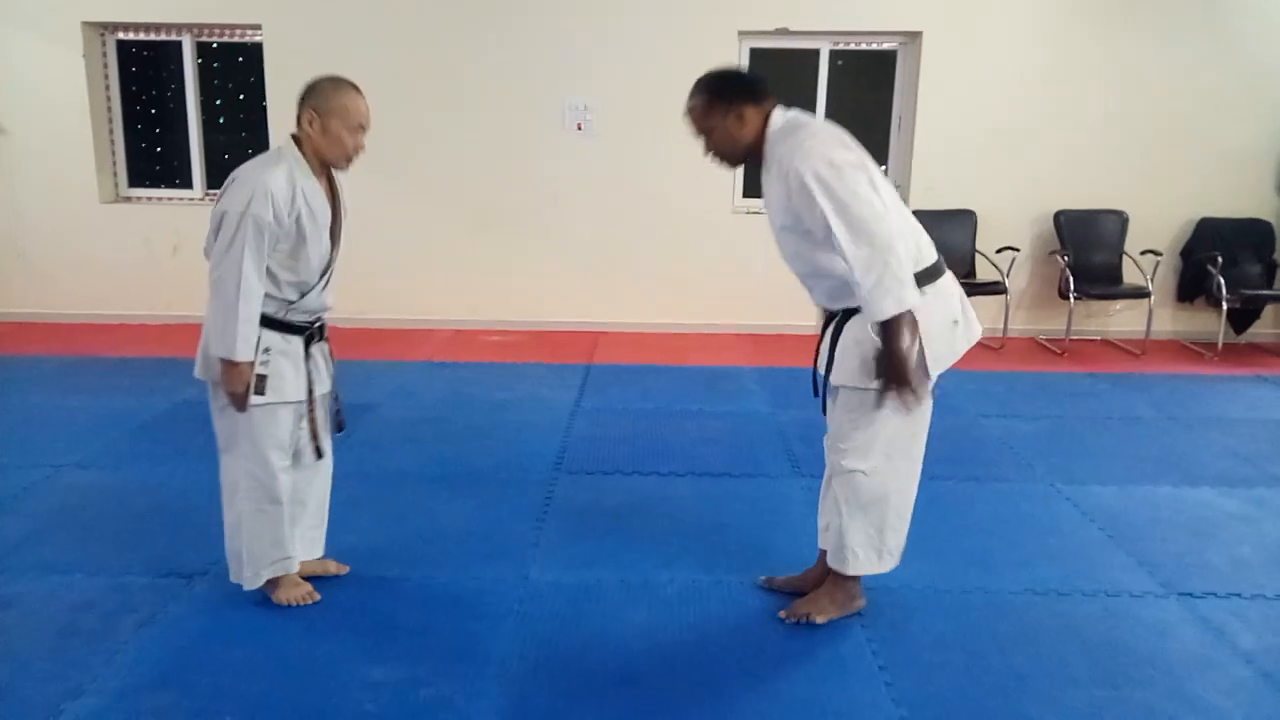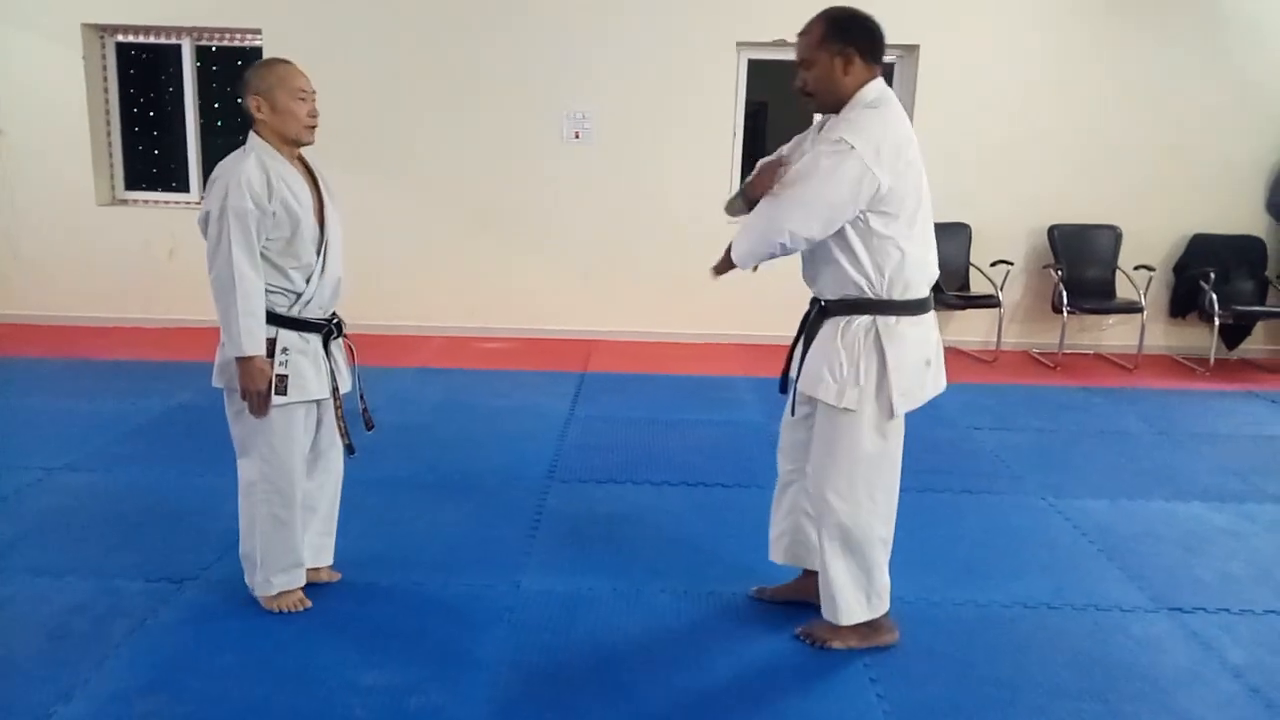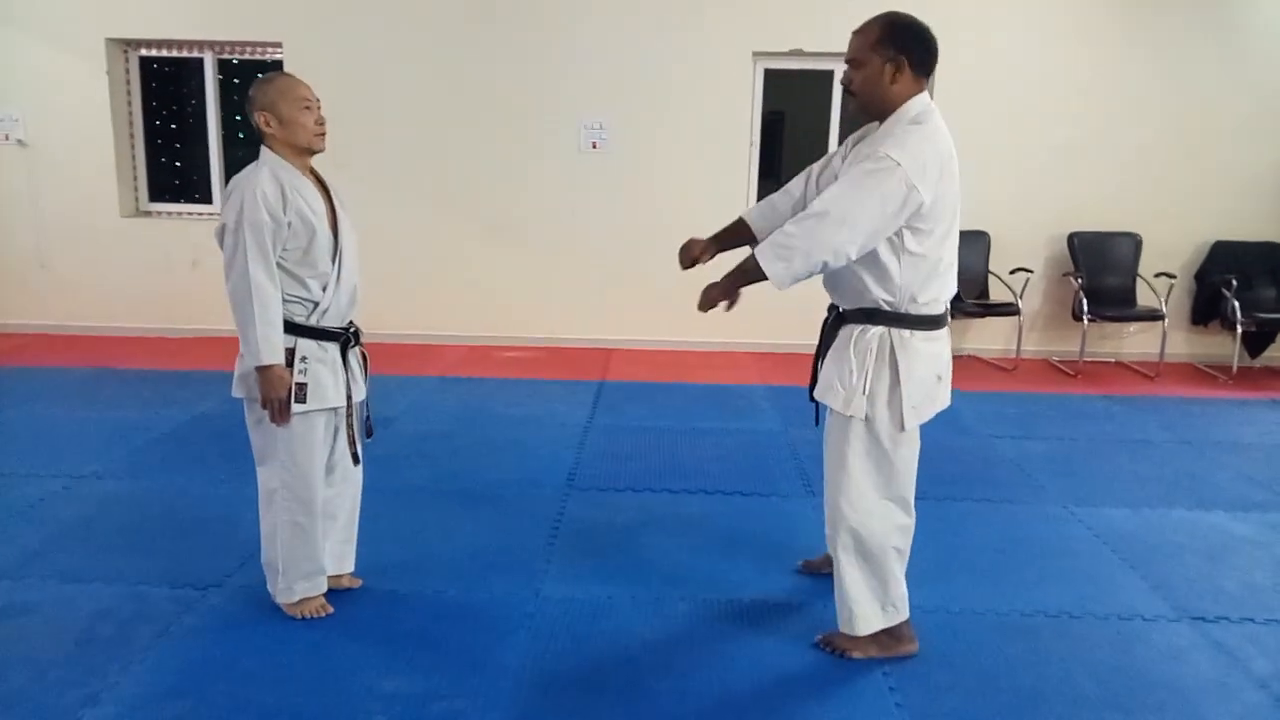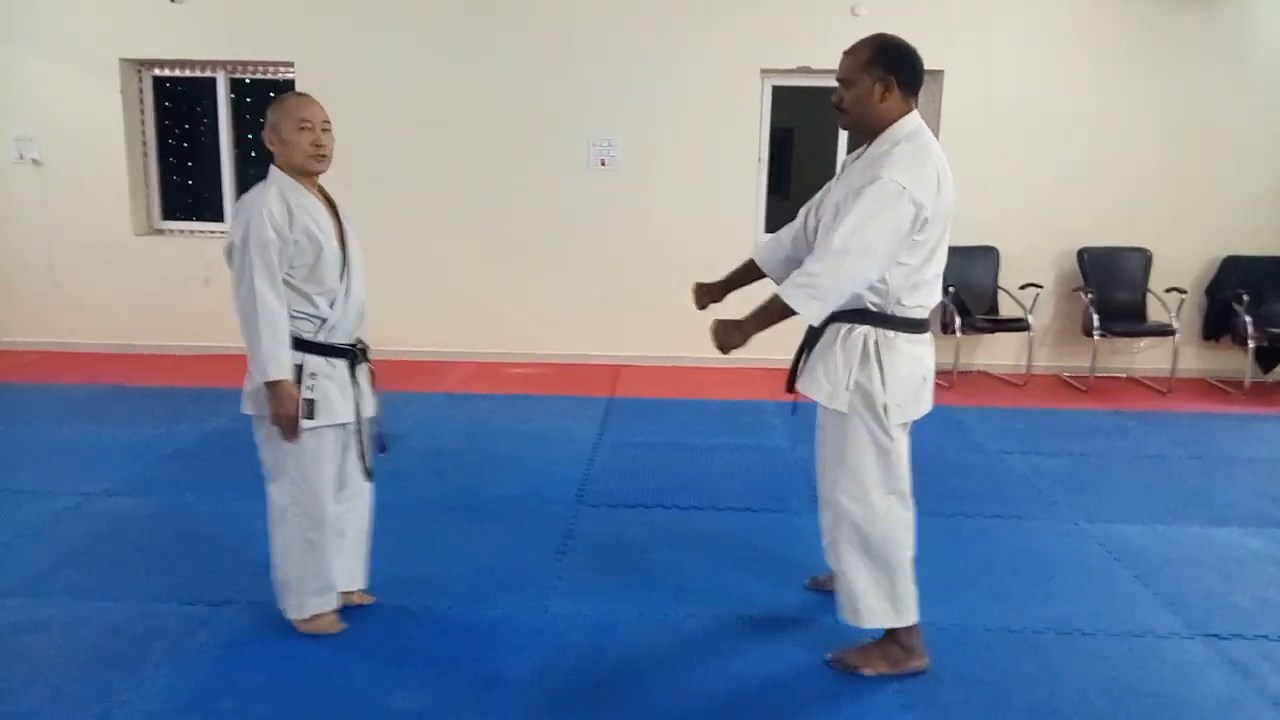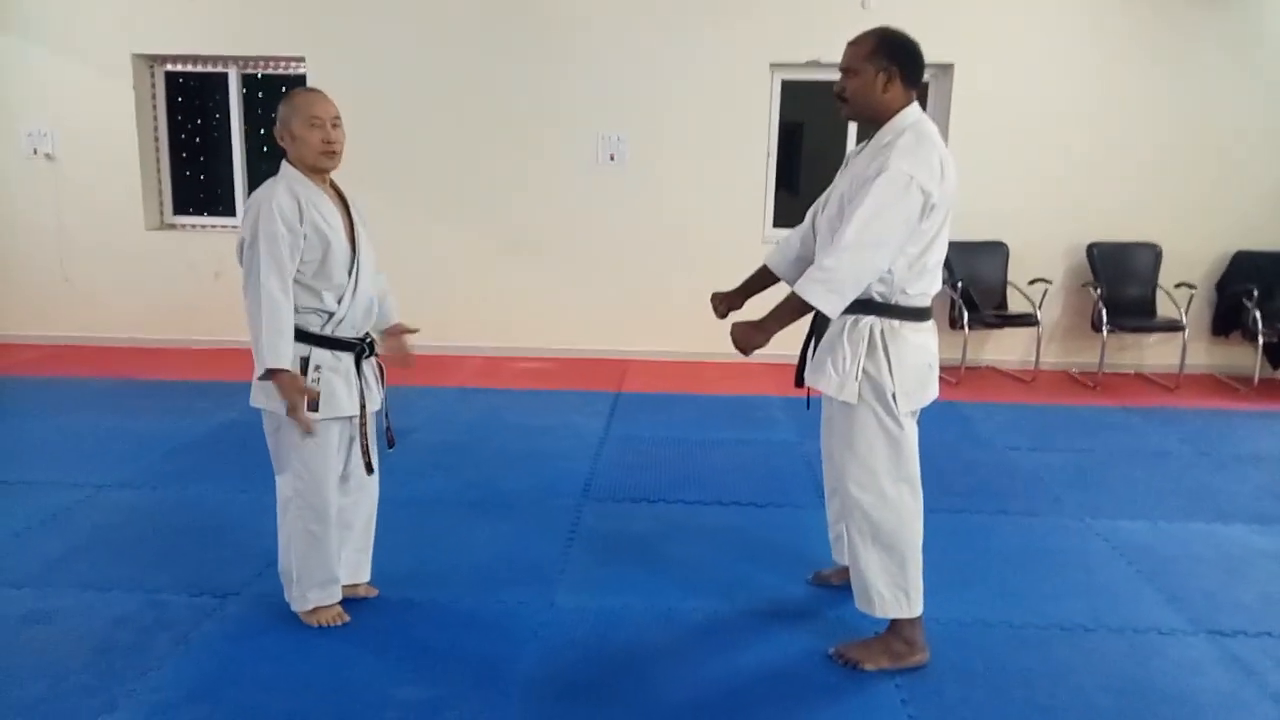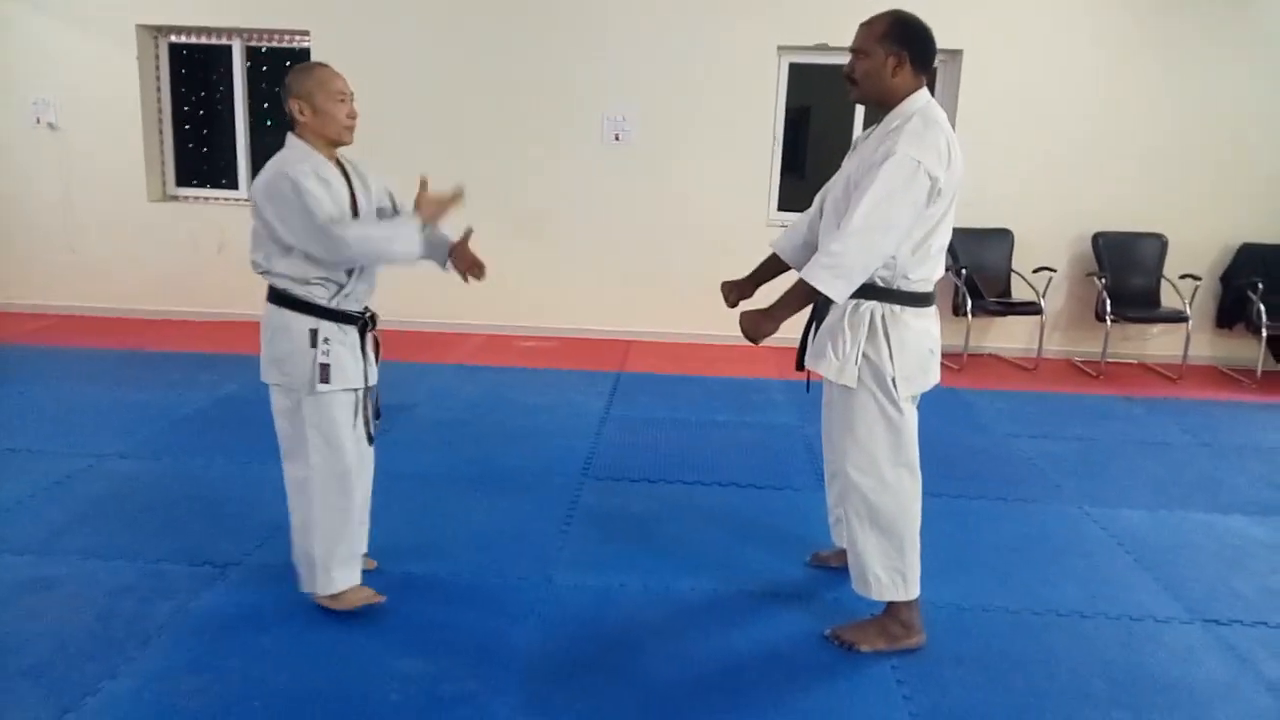
dt=0.4s
person 1, frame 1
left shoulder: (807, 154)
right shoulder: (780, 154)
left elbow: (877, 245)
left wrist: (899, 340)
right wrist: (842, 337)
left hip: (894, 316)
right hip: (868, 313)
left knee: (865, 452)
right knee: (847, 446)
left ankle: (846, 583)
right ankle: (832, 566)
person 1, frame 2
left shoulder: (860, 139)
right shoulder: (846, 124)
left elbow: (781, 224)
right elbow: (754, 198)
left wrist: (733, 253)
right wrist: (757, 188)
left hip: (873, 339)
right hip: (848, 328)
left knee: (849, 480)
right knee: (806, 458)
left ankle: (870, 617)
right ankle: (817, 576)
person 1, frame 3
left shoulder: (908, 153)
right shoulder: (879, 138)
left elbow: (816, 235)
right elbow: (799, 199)
left wrist: (728, 283)
right wrist: (714, 244)
left hip: (887, 348)
right hip: (869, 335)
left knee: (866, 483)
right knee: (855, 470)
left ankle: (887, 626)
right ankle: (853, 558)
person 1, frame 4
left shoulder: (906, 165)
right shoulder: (874, 157)
left elbow: (836, 265)
right elbow: (802, 235)
left wrist: (747, 327)
right wrist: (723, 286)
left hip: (874, 351)
right hip: (854, 342)
left knee: (869, 488)
right knee: (848, 478)
left ankle: (902, 640)
right ankle: (856, 573)
person 1, frame 5
left shoulder: (911, 153)
right shoulder: (876, 148)
left elbow: (850, 259)
right elbow: (811, 236)
left wrist: (765, 327)
right wrist: (740, 293)
left hip: (880, 342)
right hip: (856, 336)
left knee: (878, 479)
right knee: (850, 467)
left ankle: (905, 633)
right ankle: (858, 563)
person 1, frame 6
left shoulder: (918, 140)
right shoulder: (885, 134)
left elbow: (857, 244)
right elbow: (820, 221)
left wrist: (774, 315)
right wrist: (751, 281)
left hip: (883, 327)
right hip: (859, 320)
left knee: (878, 463)
right knee: (850, 452)
left ankle: (902, 616)
right ankle: (856, 546)
person 2, frame 1
left shoulder: (325, 184)
right shoulder: (264, 183)
right elbow: (235, 275)
right wrist: (235, 359)
left hip: (301, 345)
right hip: (259, 349)
left knee: (311, 454)
right knee: (262, 464)
left ankle: (301, 552)
right ankle: (271, 569)
person 2, frame 2
left shoulder: (304, 173)
right shoulder: (241, 176)
right elbow: (235, 273)
right wrist: (250, 358)
left hip: (317, 345)
right hip: (274, 349)
left knee: (321, 462)
right knee: (275, 471)
left ankle: (305, 558)
right ankle: (273, 579)
person 2, frame 3
left shoulder: (316, 184)
right shoulder: (257, 188)
right elbow: (252, 284)
right wrist: (268, 366)
left hip: (335, 354)
right hip: (292, 359)
left knee: (341, 469)
right knee: (295, 478)
left ankle: (329, 566)
right ankle: (294, 584)
person 2, frame 4
left shoulder: (325, 203)
right shoulder: (265, 207)
right elbow: (261, 300)
right wrist: (277, 381)
left hip: (343, 370)
right hip: (302, 375)
left knee: (350, 484)
right knee: (305, 494)
left ankle: (341, 582)
right ankle: (307, 601)
person 2, frame 5
left shoulder: (340, 200)
right shoulder: (276, 203)
right elbow: (268, 292)
left wrist: (385, 324)
right wrist: (281, 370)
left hip: (354, 360)
right hip: (302, 367)
left knee: (357, 477)
right knee: (310, 485)
left ankle: (346, 574)
right ankle: (312, 593)
person 2, frame 6
left shoulder: (345, 171)
right shoulder: (288, 176)
left elbow: (384, 224)
right elbow: (346, 242)
left wrist: (450, 245)
right wrist: (421, 219)
left hip: (346, 332)
right hip: (307, 337)
left knee: (353, 451)
right knee: (324, 459)
left ankle: (339, 549)
right ankle: (330, 580)
